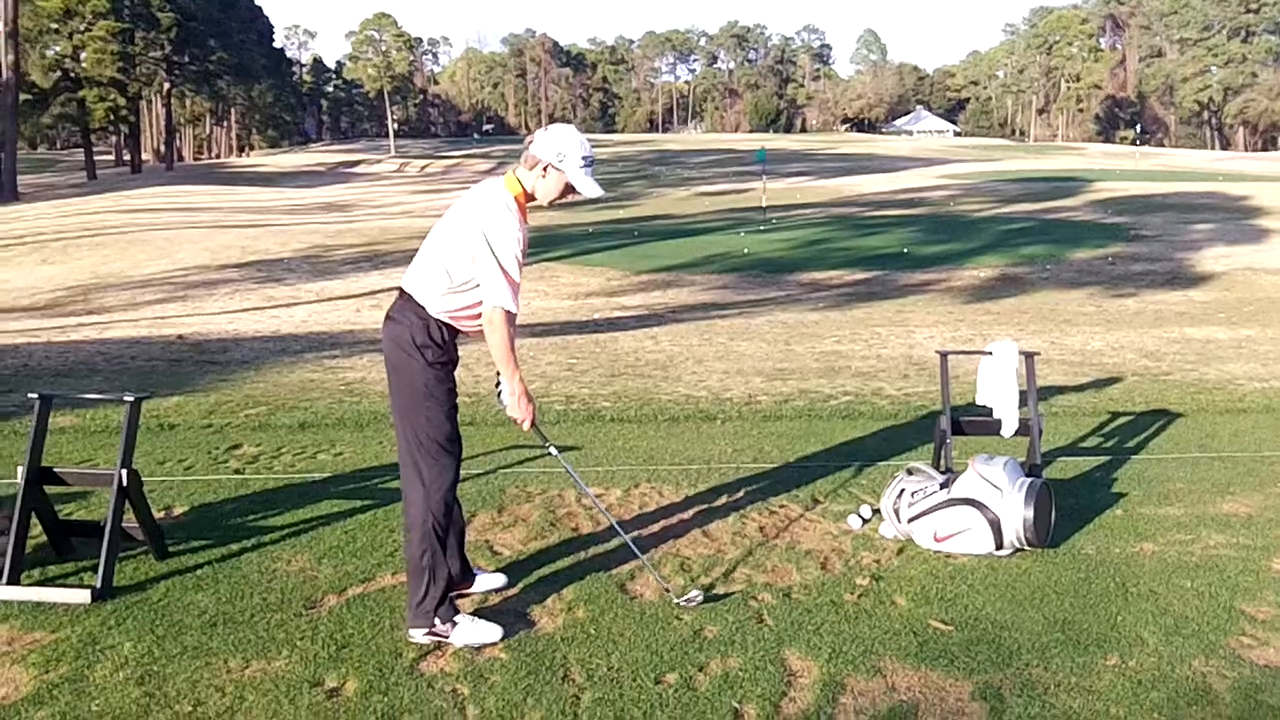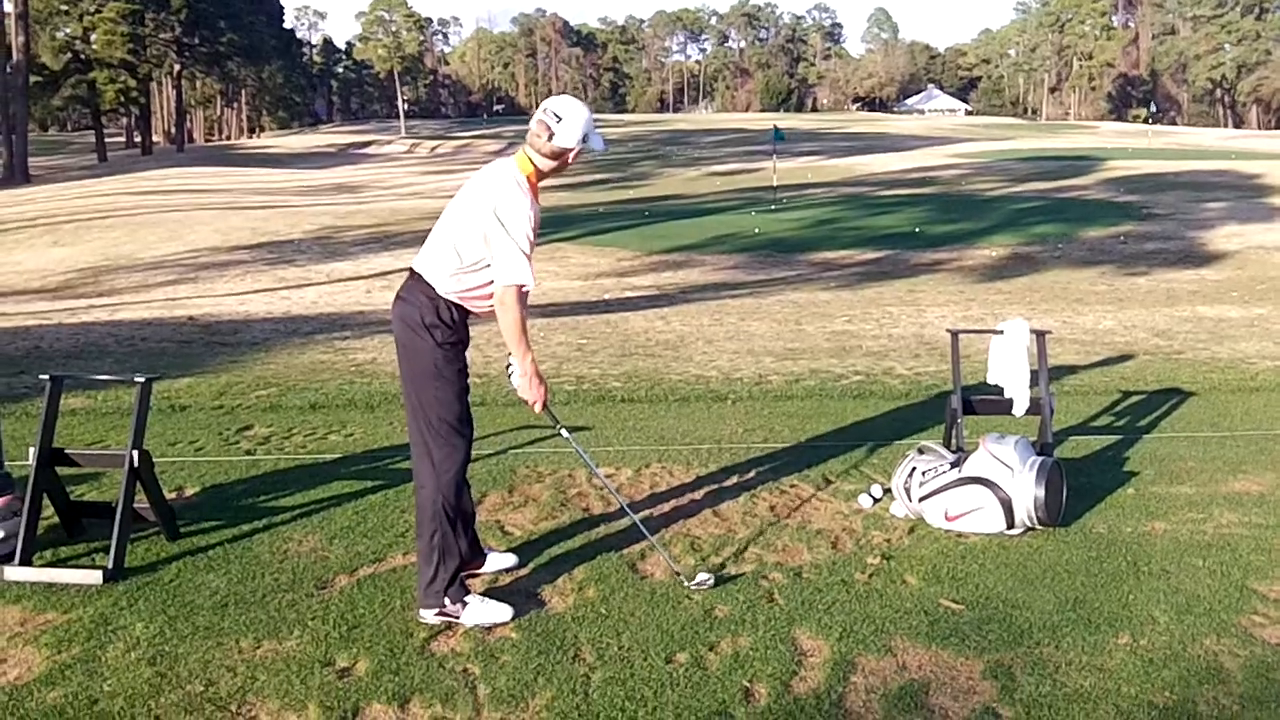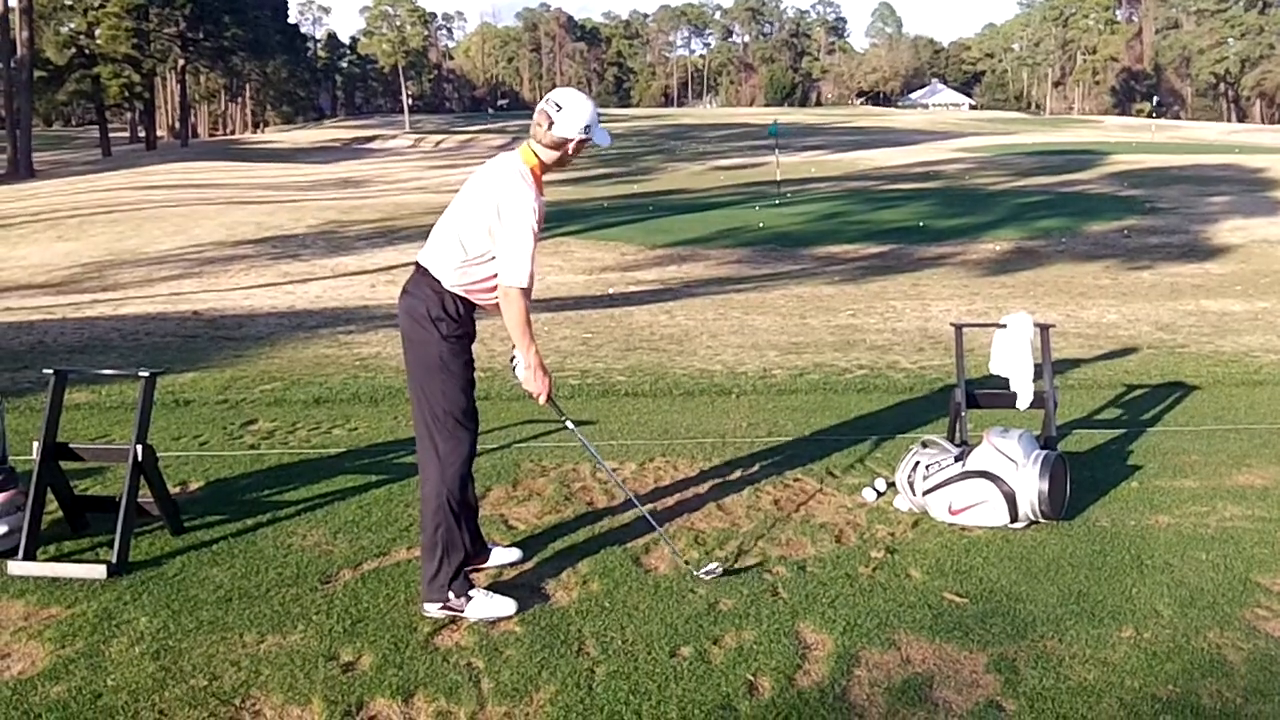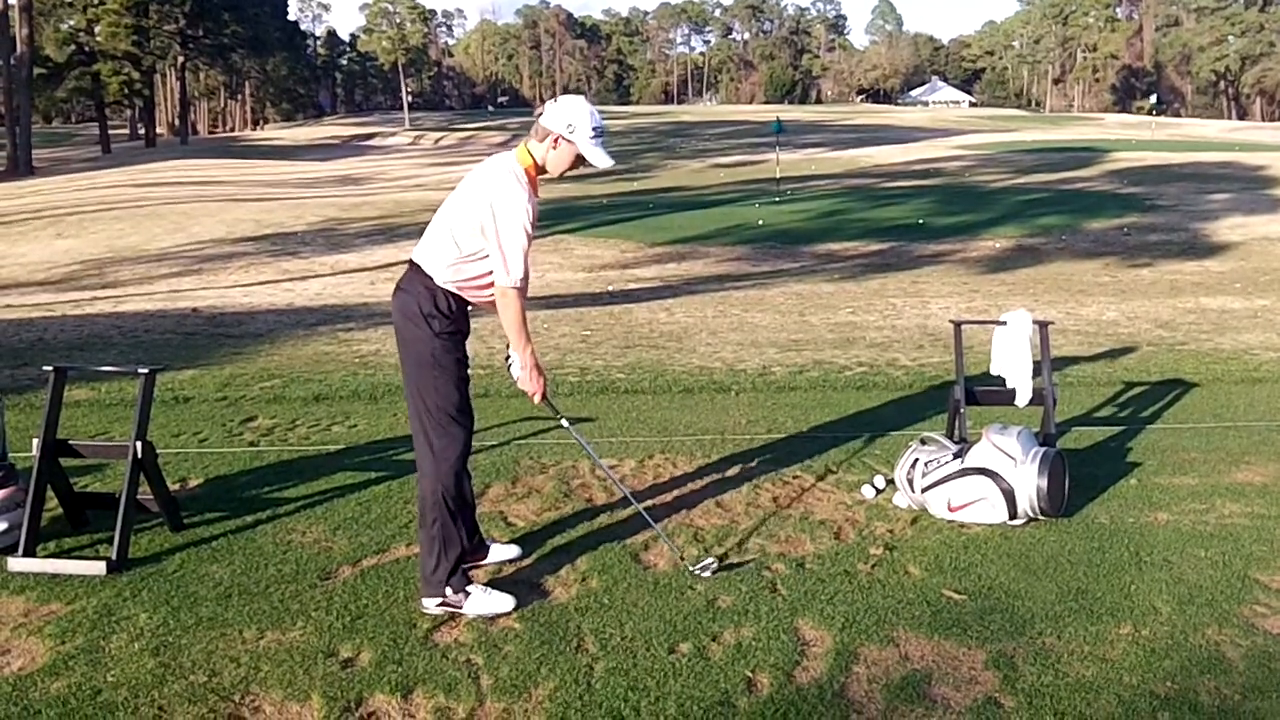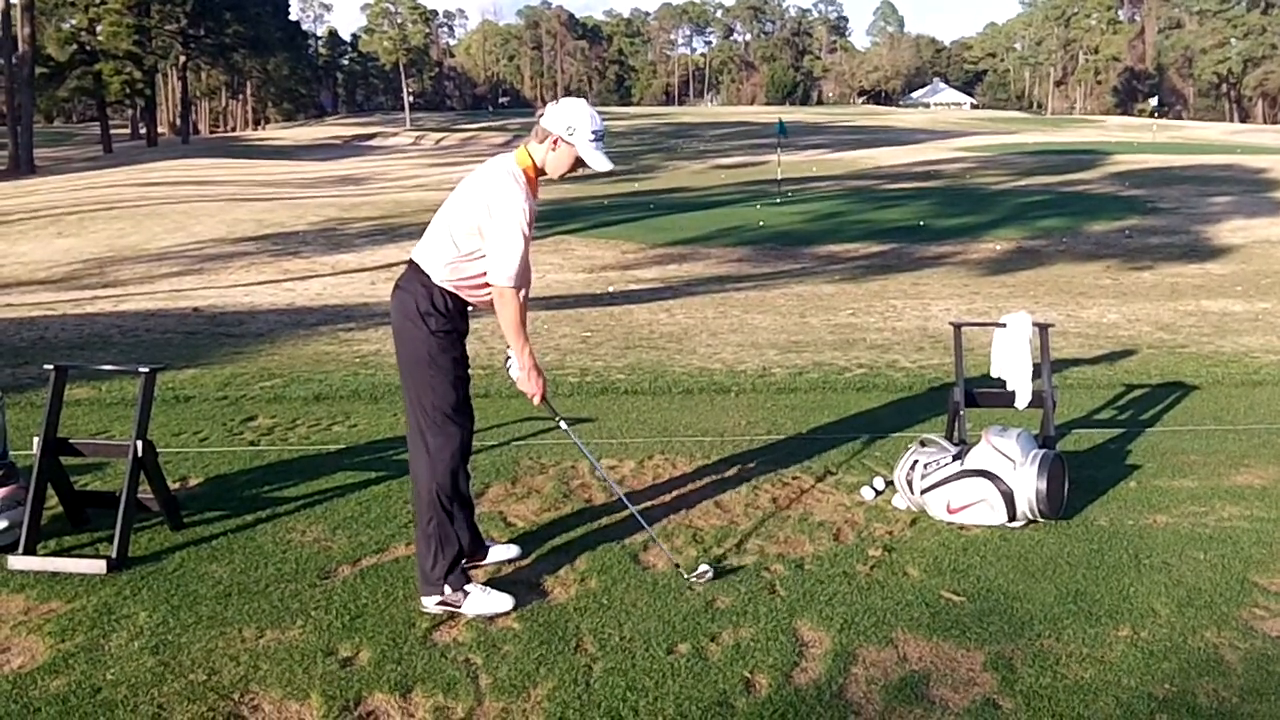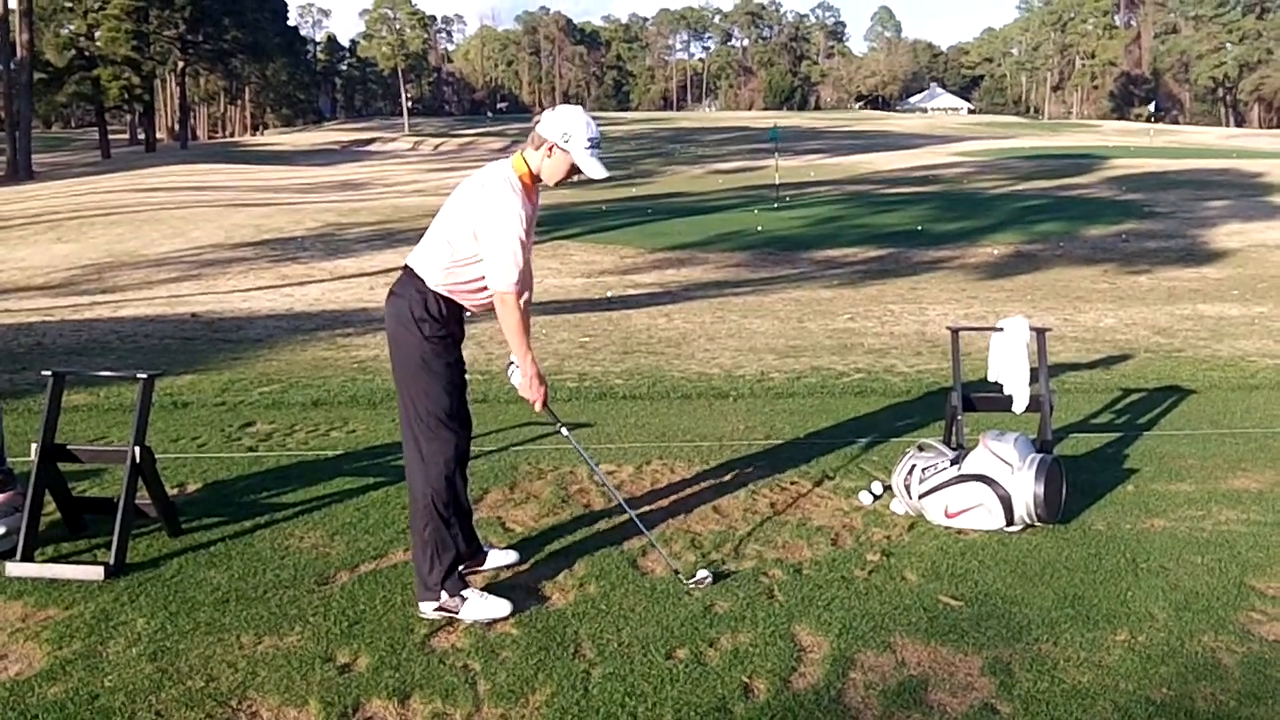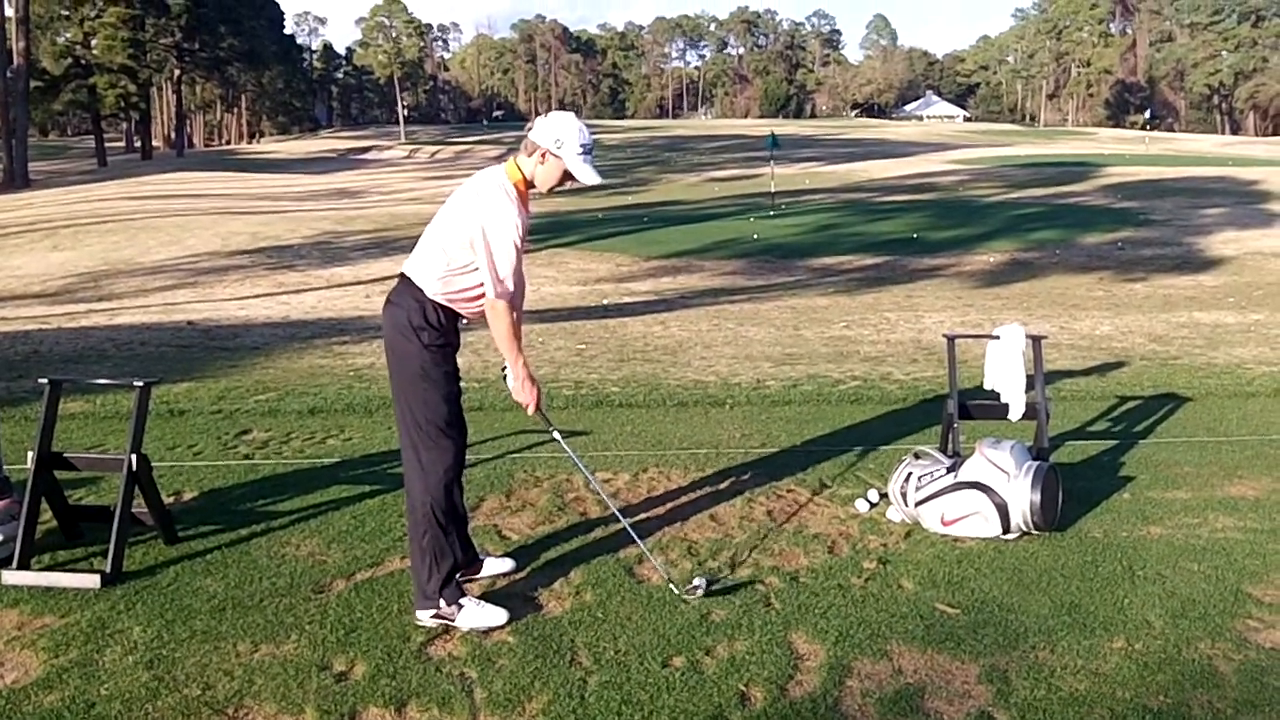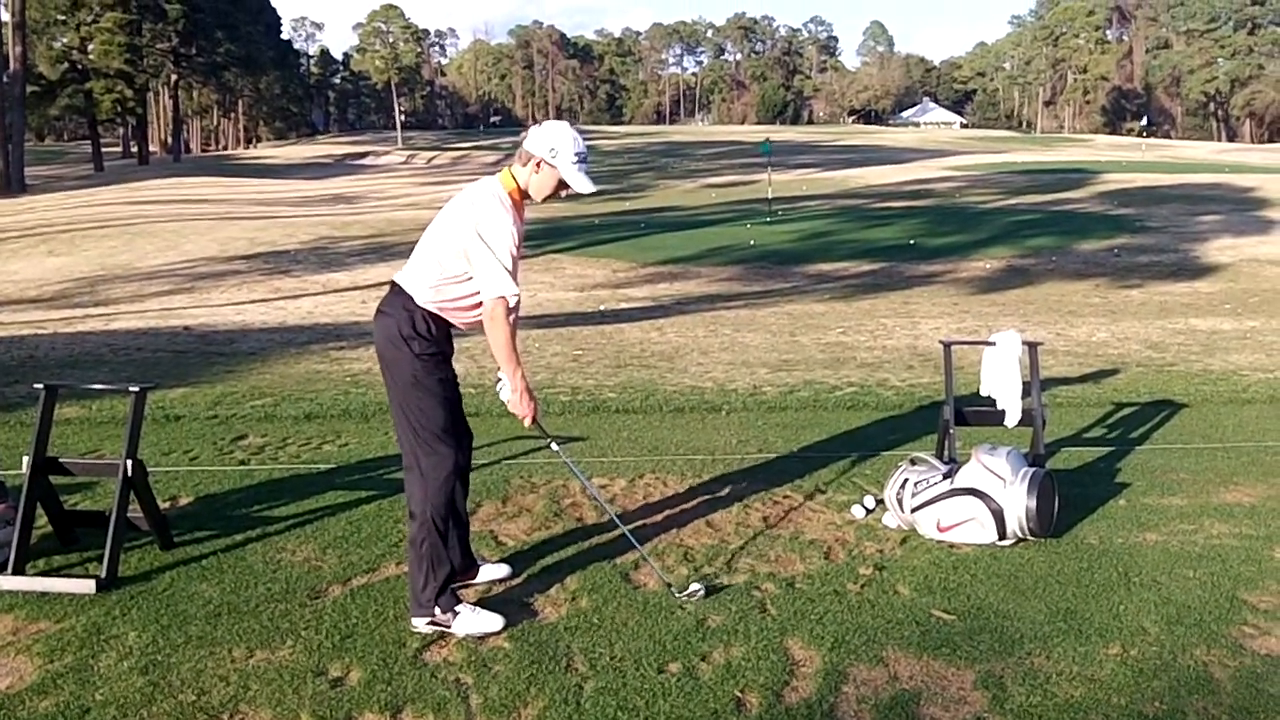
dt=0.5s
person 1, frame 1
left shoulder: (495, 193)
right shoulder: (503, 217)
left elbow: (496, 304)
right elbow: (497, 314)
left wrist: (508, 375)
right wrist: (516, 387)
left hip: (421, 330)
right hip: (421, 336)
left knee: (440, 462)
right knee: (433, 470)
left ankle: (452, 571)
right ankle: (431, 614)
person 1, frame 2
left shoulder: (506, 174)
right shoulder: (516, 198)
left elbow: (509, 285)
right elbow: (508, 295)
left wrist: (521, 357)
right wrist: (528, 369)
left hip: (433, 310)
right hip: (431, 317)
left knee: (453, 441)
right knee: (442, 451)
left ankle: (463, 550)
right ankle: (441, 594)
person 1, frame 3
left shoulder: (511, 167)
right shoulder: (521, 193)
left elbow: (513, 278)
right elbow: (512, 289)
left wrist: (525, 349)
right wrist: (532, 362)
left hip: (439, 303)
right hip: (437, 310)
left knee: (459, 434)
right knee: (448, 443)
left ankle: (467, 545)
right ankle: (445, 588)
person 1, frame 4
left shoulder: (508, 168)
right shoulder: (515, 192)
left elbow: (511, 277)
right elbow: (507, 288)
left wrist: (520, 349)
right wrist: (527, 360)
left hip: (434, 302)
right hip: (430, 307)
left knee: (455, 431)
right knee: (443, 440)
left ankle: (465, 542)
right ankle: (443, 584)
person 1, frame 5
left shoulder: (511, 173)
right shoulder: (511, 192)
left elbow: (516, 276)
right elbow: (504, 290)
left wrist: (521, 349)
right wrist: (525, 362)
left hip: (437, 305)
right hip: (427, 307)
left knee: (456, 431)
right knee: (439, 440)
left ankle: (464, 542)
right ankle: (442, 582)
person 1, frame 6
left shoulder: (517, 185)
right shoulder: (507, 200)
left elbow: (518, 282)
right elbow: (506, 294)
left wrist: (524, 357)
right wrist: (529, 368)
left hip: (434, 310)
right hip: (421, 312)
left knee: (454, 436)
right knee: (435, 446)
left ankle: (462, 547)
right ankle: (439, 588)
person 1, frame 7
left shoulder: (501, 186)
right shoulder: (502, 205)
left elbow: (507, 291)
right elbow: (497, 301)
left wrist: (516, 361)
right wrist: (520, 371)
left hip: (429, 317)
right hip: (419, 320)
left knee: (449, 444)
right knee: (433, 454)
left ankle: (458, 555)
right ankle: (436, 596)
person 1, frame 8
left shoulder: (500, 199)
right shoulder: (496, 213)
left elbow: (501, 301)
right elbow: (496, 309)
left wrist: (511, 373)
right wrist: (518, 384)
left hip: (421, 327)
right hip: (410, 329)
left knee: (455, 446)
right knee: (435, 459)
left ankle: (456, 561)
right ankle: (432, 603)
